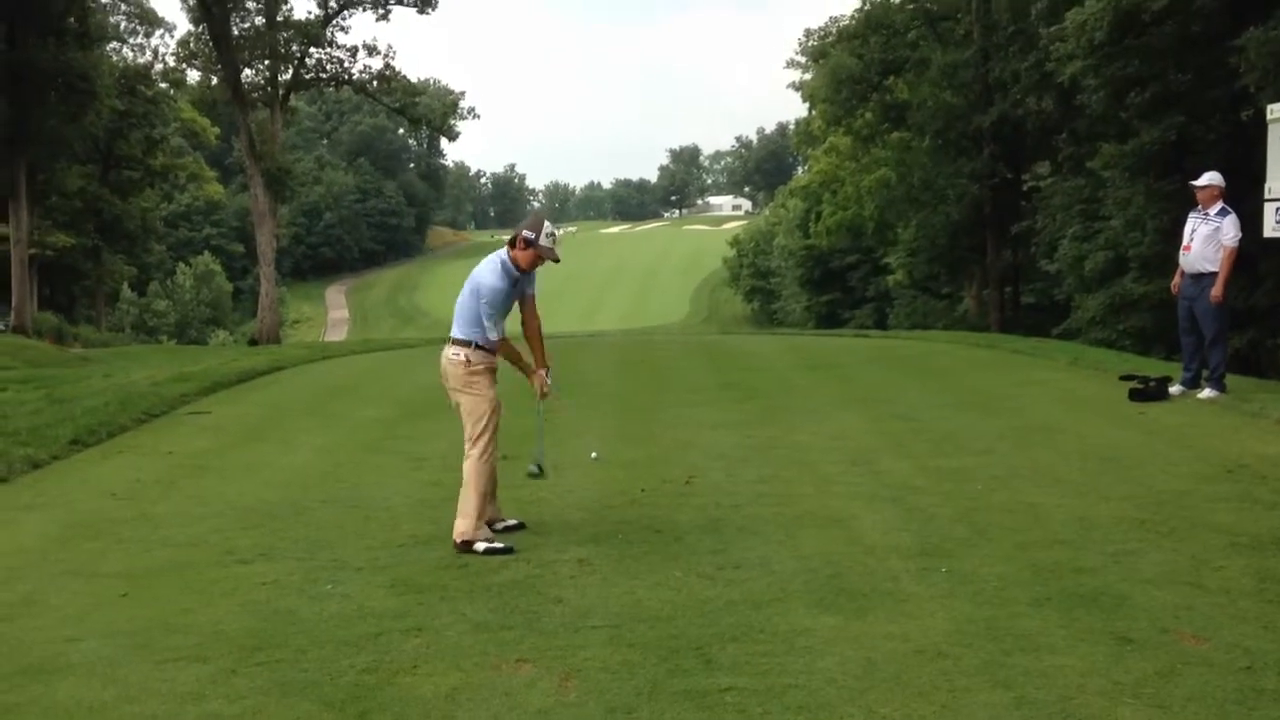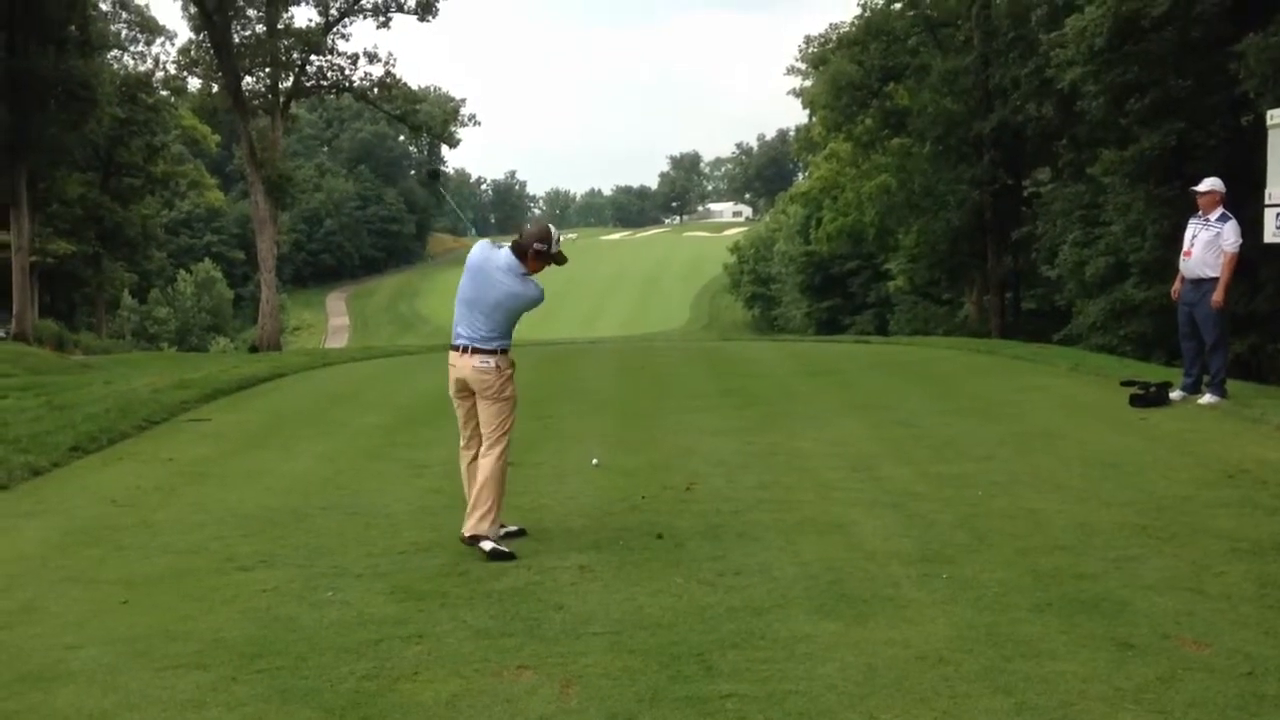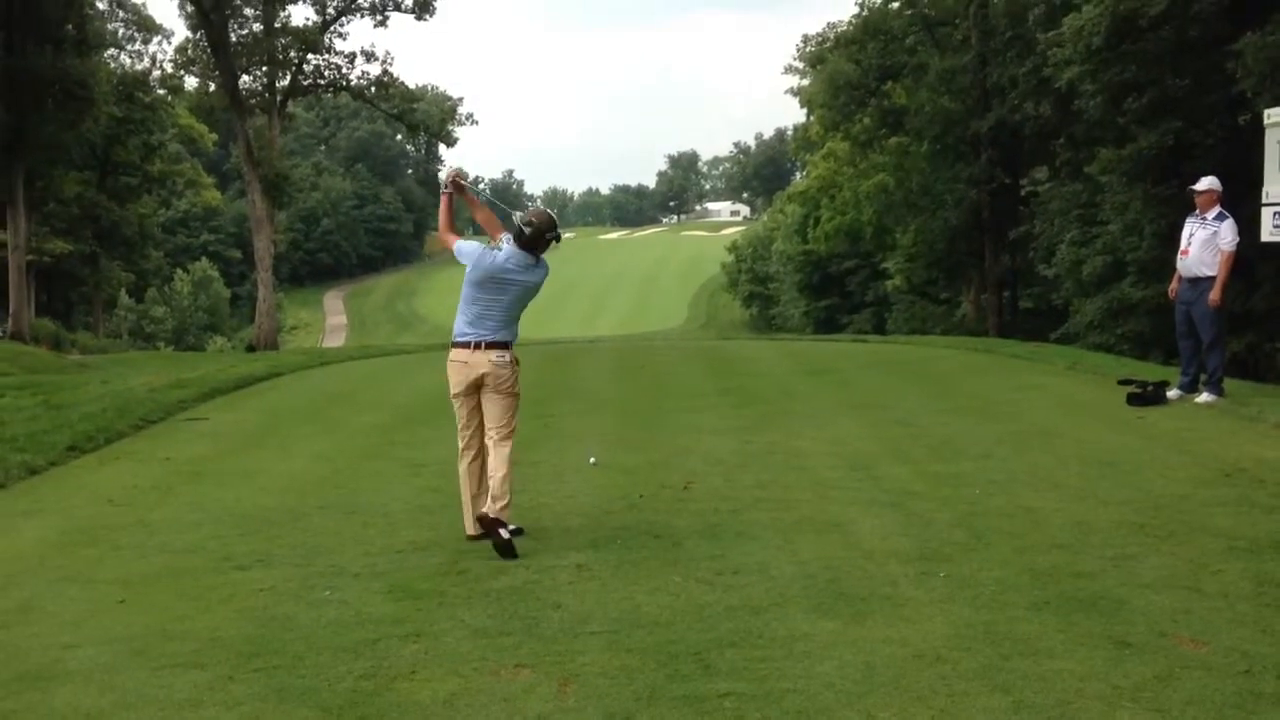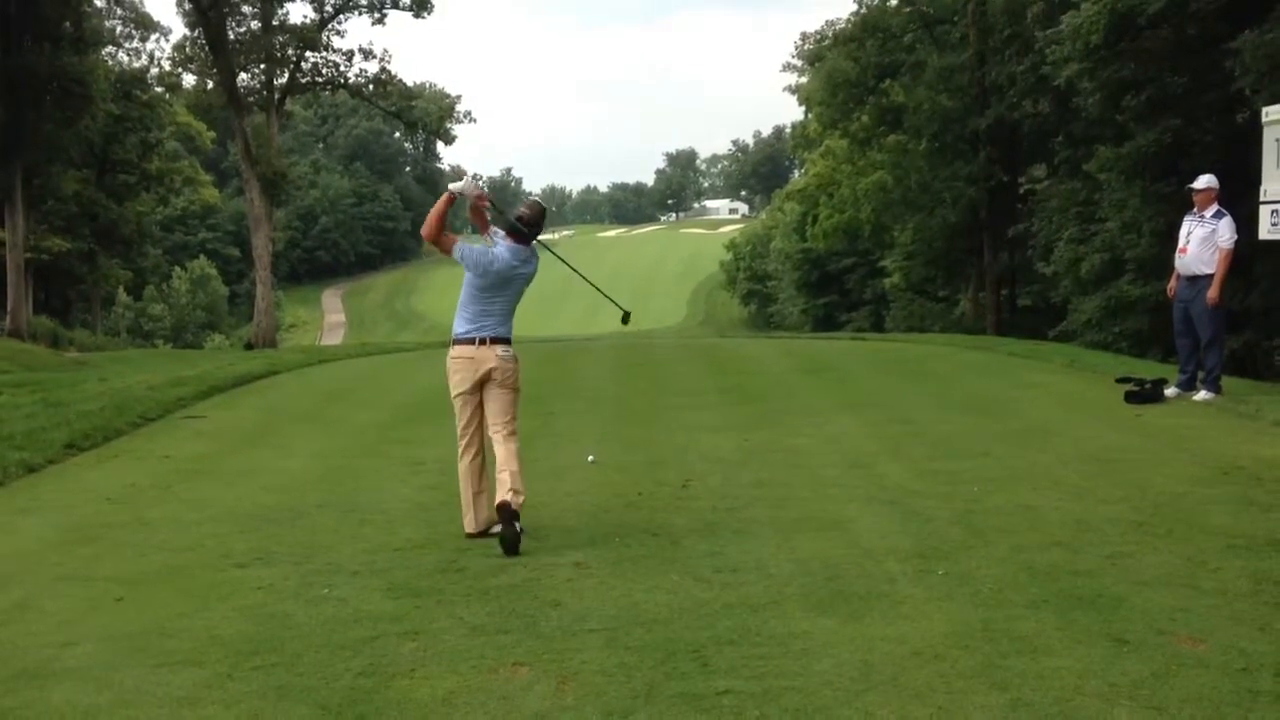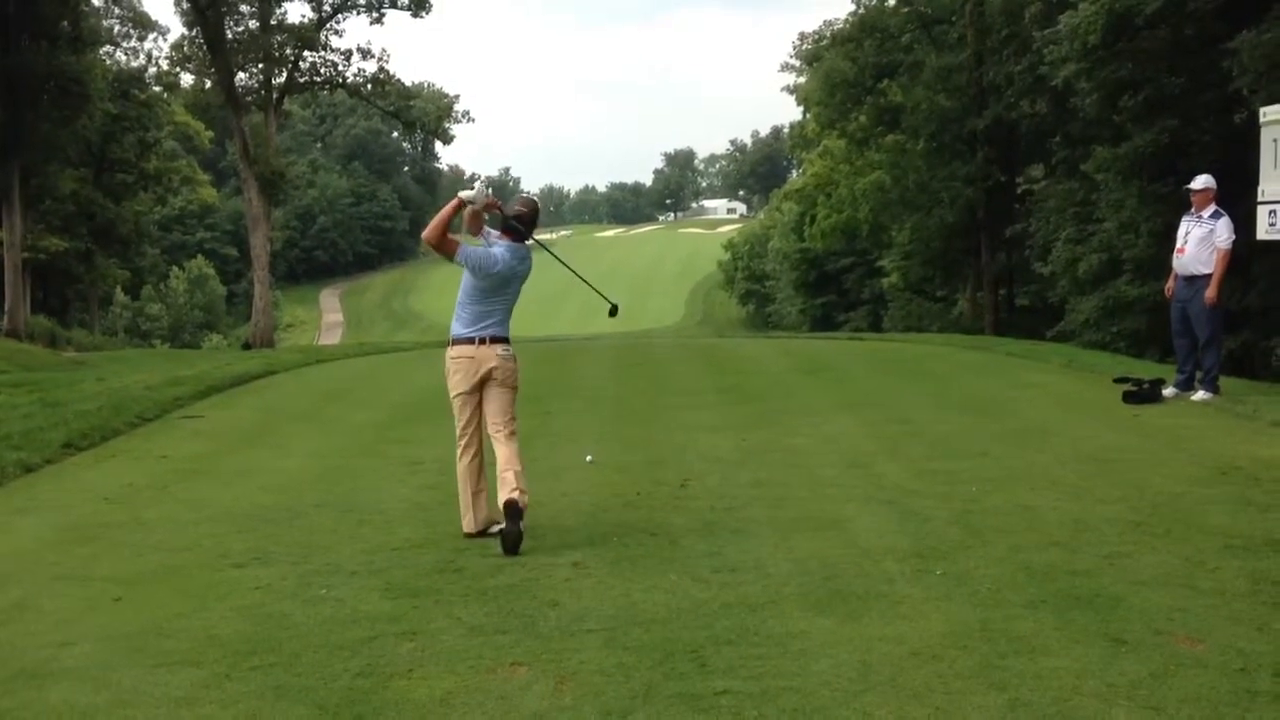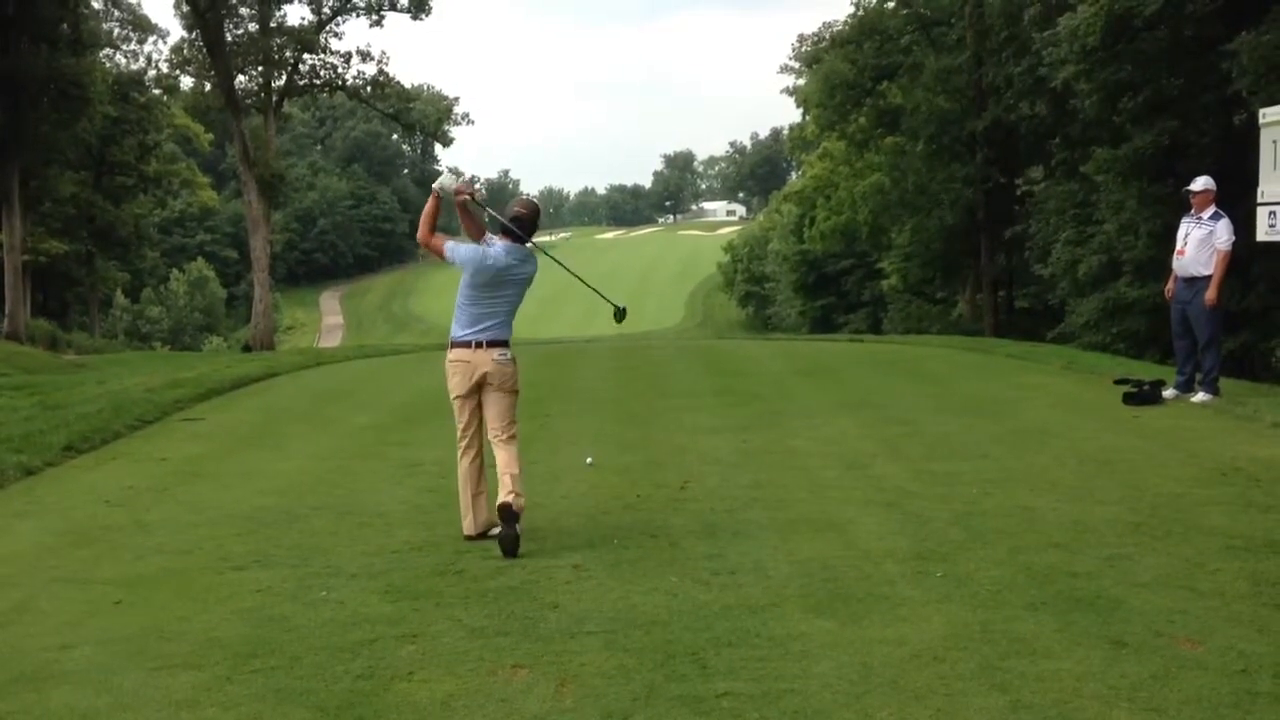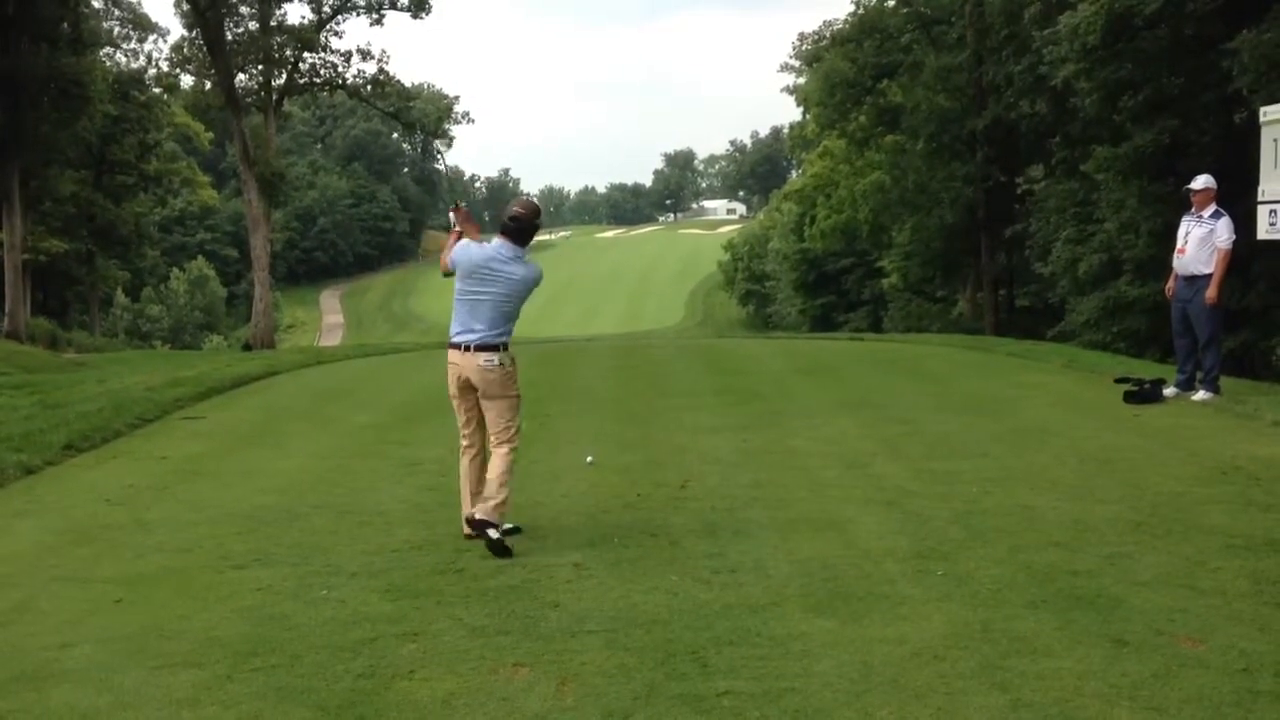
dt=0.2s
person 1, frame 1
left shoulder: (524, 271)
right shoulder: (492, 281)
left elbow: (530, 318)
right elbow: (499, 342)
left wrist: (542, 365)
right wrist: (530, 373)
left hip: (471, 358)
right hip: (470, 361)
left knee: (481, 440)
right knee: (481, 444)
left ankle: (487, 515)
right ankle: (469, 532)
person 1, frame 2
left shoulder: (481, 252)
right shoulder: (531, 293)
left wrist: (513, 245)
left hip: (457, 361)
right hip: (492, 366)
left knee: (472, 447)
right knee: (495, 448)
left ankle: (486, 522)
right ankle: (480, 529)
person 1, frame 3
left shoulder: (481, 258)
right shoulder: (539, 272)
left elbow: (444, 234)
right elbow: (499, 230)
left wrist: (448, 192)
right wrist: (468, 191)
left hip: (460, 358)
right hip: (499, 361)
left knee: (469, 444)
right knee: (500, 439)
left ankle: (477, 520)
right ankle: (494, 512)
person 1, frame 4
left shoulder: (486, 260)
right shoulder: (530, 261)
left elbow: (429, 234)
right elbow: (488, 226)
left wrist: (453, 193)
right wrist: (473, 199)
left hip: (463, 356)
right hip: (501, 355)
left knee: (469, 442)
right knee: (503, 434)
left ankle: (477, 520)
right ankle: (508, 502)
person 1, frame 5
left shoulder: (487, 259)
right shoulder: (524, 257)
left elbow: (431, 237)
right elbow: (479, 228)
left wrist: (463, 199)
right wrist: (476, 205)
left hip: (463, 355)
right hip: (500, 354)
left knee: (468, 441)
right knee: (503, 434)
left ankle: (476, 520)
right ankle: (513, 499)
person 1, frame 6
left shoulder: (480, 259)
right shoulder: (530, 264)
left elbow: (424, 237)
right elbow: (483, 237)
left wrist: (440, 192)
right wrist: (463, 204)
left hip: (462, 357)
right hip: (500, 357)
left knee: (468, 444)
right knee: (504, 438)
left ankle: (476, 521)
right ankle: (510, 502)
person 1, frame 7
left shoulder: (469, 254)
right shoulder: (532, 274)
left elbow: (445, 265)
left wrist: (459, 228)
right wrist: (468, 224)
left hip: (458, 358)
right hip: (493, 362)
left knee: (471, 443)
right knee: (503, 442)
left ankle: (477, 518)
right ankle: (486, 514)
person 2, frame 1
left shoulder: (1226, 218)
right shoulder: (1193, 214)
left elbow: (1229, 252)
left wrist: (1219, 285)
right wrist: (1178, 275)
left hip: (1208, 281)
right hip: (1188, 280)
left knee: (1213, 334)
right knee: (1187, 332)
left ankle: (1215, 383)
right ankle: (1189, 379)
person 2, frame 2
left shoulder: (1227, 223)
right shoulder: (1194, 220)
left elbow: (1230, 258)
left wrist: (1220, 290)
right wrist: (1178, 281)
left hip: (1209, 287)
right hip: (1189, 286)
left knee: (1213, 340)
right knee: (1188, 337)
left ankle: (1216, 389)
right ankle: (1190, 384)
person 2, frame 3
left shoulder: (1224, 222)
right shoulder: (1191, 219)
left elbow: (1227, 256)
left wrist: (1217, 289)
right wrist: (1175, 280)
left hip: (1206, 286)
right hip: (1186, 284)
left knee: (1210, 338)
right knee: (1185, 336)
left ankle: (1213, 387)
right ankle: (1187, 383)
person 2, frame 4
left shoulder: (1222, 220)
right shoulder: (1189, 217)
left elbow: (1225, 254)
left wrist: (1215, 287)
right wrist: (1174, 278)
left hip: (1204, 284)
right hip: (1184, 282)
left knee: (1209, 336)
right knee: (1183, 335)
left ankle: (1211, 385)
right ankle: (1185, 381)
person 2, frame 5
left shoulder: (1219, 220)
right shoulder: (1186, 218)
left elbow: (1223, 254)
left wrist: (1213, 286)
right wrist: (1172, 279)
left hip: (1202, 283)
right hip: (1182, 282)
left knee: (1207, 336)
right knee: (1181, 334)
left ankle: (1209, 385)
right ankle: (1183, 381)
person 2, frame 6
left shoulder: (1219, 221)
right shoulder: (1186, 219)
left elbow: (1223, 255)
left wrist: (1213, 288)
right wrist: (1172, 280)
left hip: (1202, 285)
right hip: (1182, 284)
left knee: (1206, 338)
right knee: (1181, 336)
left ankle: (1209, 387)
right ankle: (1183, 383)
person 2, frame 7
left shoulder: (1220, 220)
right shoulder: (1186, 217)
left elbow: (1223, 254)
left wrist: (1213, 287)
right wrist: (1172, 279)
left hip: (1202, 283)
right hip: (1182, 282)
left knee: (1207, 336)
right knee: (1181, 334)
left ankle: (1209, 385)
right ankle: (1184, 381)
